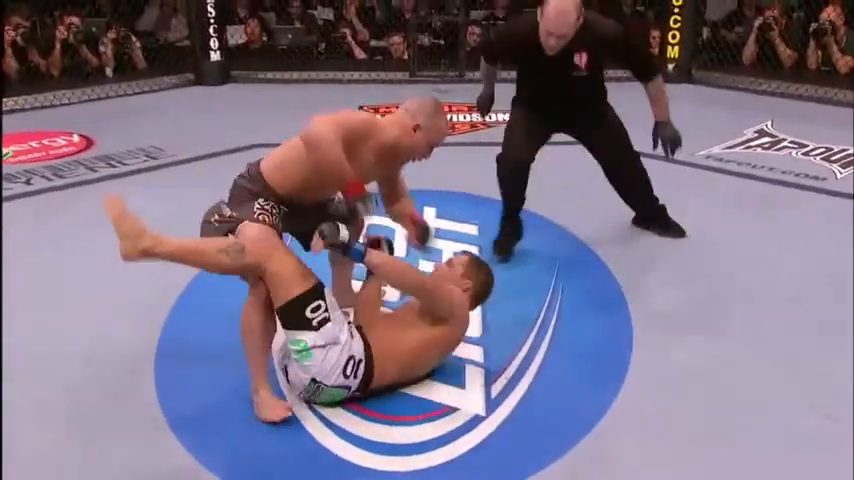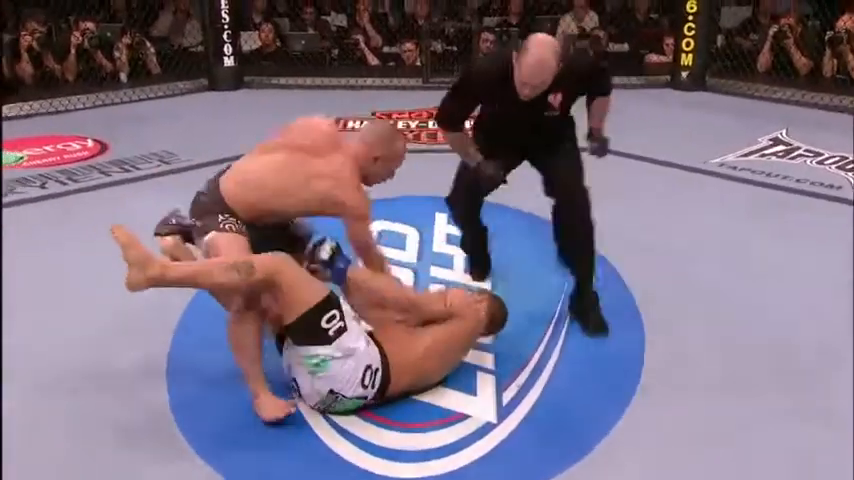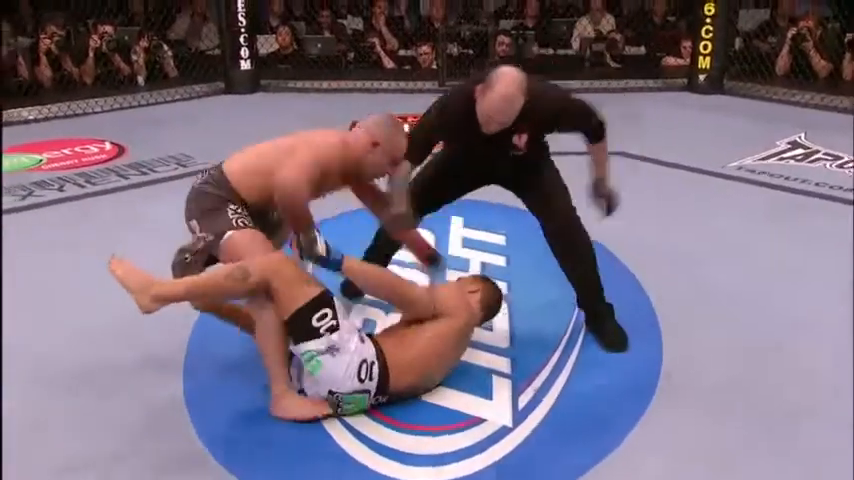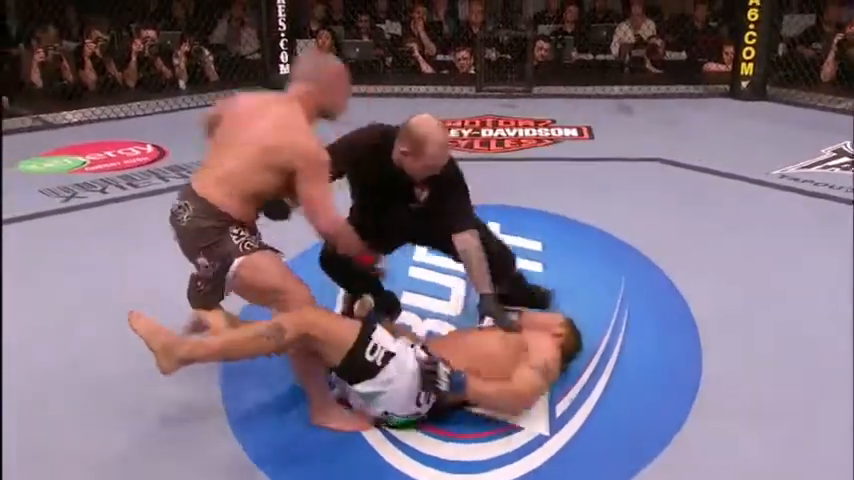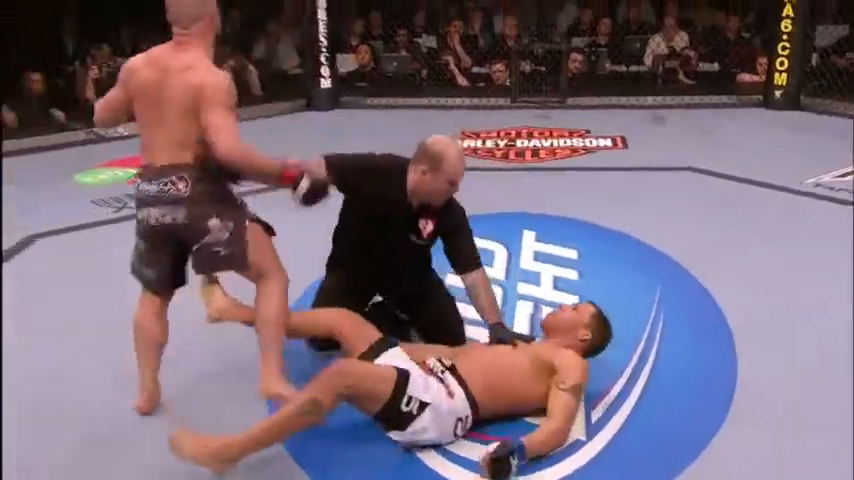
dt=0.3s
person 1, frame 1
left shoulder: (453, 309)
right shoulder: (428, 320)
left elbow: (415, 283)
right elbow: (365, 317)
left wrist: (357, 249)
left hip: (331, 364)
right hip: (318, 364)
left knee: (263, 244)
left ankle: (149, 244)
person 1, frame 2
left shoulder: (465, 320)
right shoulder: (435, 327)
left elbow: (401, 297)
right elbow: (371, 314)
left wrist: (340, 268)
left hip: (347, 374)
right hip: (323, 376)
left knee: (278, 265)
left ankle: (155, 270)
person 1, frame 3
left shoulder: (461, 305)
right shoulder: (443, 332)
left elbow: (395, 289)
left wrist: (332, 259)
left hip: (354, 370)
right hip: (346, 383)
left knee: (276, 265)
right knee: (273, 296)
left ankle: (160, 292)
person 1, frame 4
left shoulder: (542, 351)
right shoulder: (498, 342)
left elbow: (518, 398)
left wrist: (456, 383)
right wrist: (372, 322)
left hip: (405, 385)
right hip: (402, 363)
left knee: (304, 320)
left ankle: (182, 349)
person 1, frame 5
left shoulder: (569, 364)
right shoulder: (524, 347)
left elbow: (557, 430)
right elbow: (457, 352)
right wrist: (400, 344)
left hip: (444, 408)
right hip: (432, 375)
left knee: (340, 374)
right knee: (340, 319)
right ankle: (246, 313)
person 2, frame 1
left shoulder: (391, 156)
right shoulder: (361, 128)
left elbow: (396, 200)
right elbow: (315, 135)
left wrist: (415, 222)
right wrist: (354, 190)
right hip: (259, 193)
left knee: (349, 226)
right knee: (264, 286)
left ankle: (345, 305)
right ankle: (261, 392)
person 2, frame 2
left shoulder: (322, 130)
right shoulder: (349, 195)
left elbow: (262, 151)
right elbow: (369, 255)
left hip: (246, 197)
right hip: (219, 209)
right knee: (244, 297)
right ankle: (261, 394)
person 2, frame 3
left shoulder: (354, 165)
right shoulder: (332, 147)
left elbow: (386, 210)
right elbow: (288, 185)
left wrist: (423, 249)
right wrist: (307, 231)
left hip: (243, 202)
right hip: (214, 199)
person 2, frame 4
left shoulder: (249, 102)
right shoulder: (304, 145)
left elbow: (213, 121)
right elbow: (328, 225)
right wrist: (367, 261)
left hip: (190, 209)
right hip: (212, 229)
right knee: (299, 304)
left ankle: (206, 315)
right ankle: (323, 407)
person 2, frame 5
left shoulder: (136, 67)
right shoulder: (211, 79)
left elbow: (103, 117)
right elbow: (228, 151)
right wrist: (286, 175)
left hip: (152, 196)
right hip: (200, 194)
left knee: (153, 295)
right knee: (272, 275)
left ankle: (148, 389)
right ankle: (273, 377)
person 3, frame 1
left shoulder: (604, 35)
right shoulder: (518, 32)
left elbow: (648, 71)
right elbow: (490, 52)
left wrist: (663, 122)
right wrist: (488, 91)
left hip: (587, 108)
right hip: (533, 107)
left knee: (623, 160)
right knee: (513, 160)
left ankle: (650, 214)
right ankle: (510, 227)
person 3, frame 2
left shoulder: (576, 66)
right shoulder: (487, 70)
left elbow: (601, 85)
right elbow: (448, 124)
left wrist: (596, 131)
right wrist: (478, 163)
left hip: (552, 140)
right hip: (494, 139)
left knee: (573, 204)
right knee: (462, 199)
left ankle: (584, 294)
right ankle: (478, 255)
person 3, frame 3
left shoulder: (545, 103)
right shoulder: (457, 103)
left elbow: (595, 129)
right elbow: (403, 159)
left wrist: (601, 180)
left hip: (528, 164)
right hip: (461, 158)
left knee: (564, 229)
right knee: (404, 208)
left ankle: (598, 314)
person 3, frame 4
left shoulder: (444, 170)
right shoulder: (365, 146)
left elbow: (465, 235)
left wrist: (487, 296)
left hip: (431, 216)
right hip: (376, 220)
left knee: (492, 253)
right knee: (336, 259)
left ankle: (512, 291)
right ankle: (381, 302)
person 3, frame 5
left shoulder: (449, 212)
right shoulder: (374, 172)
left elbow: (472, 270)
right elbow: (317, 168)
left wrist: (497, 326)
left hip: (409, 271)
right hip: (354, 266)
left knee: (447, 338)
